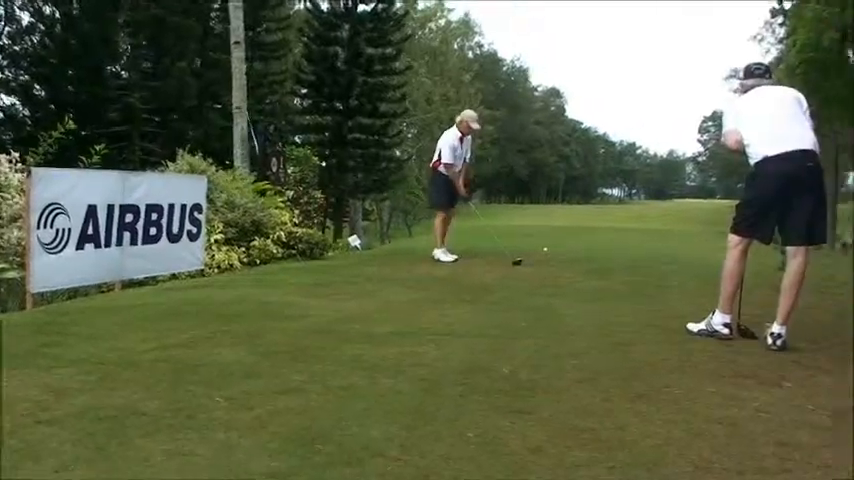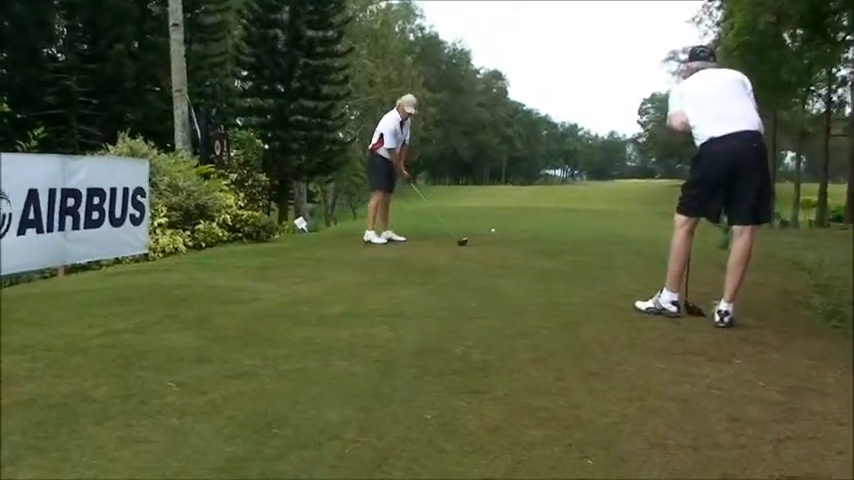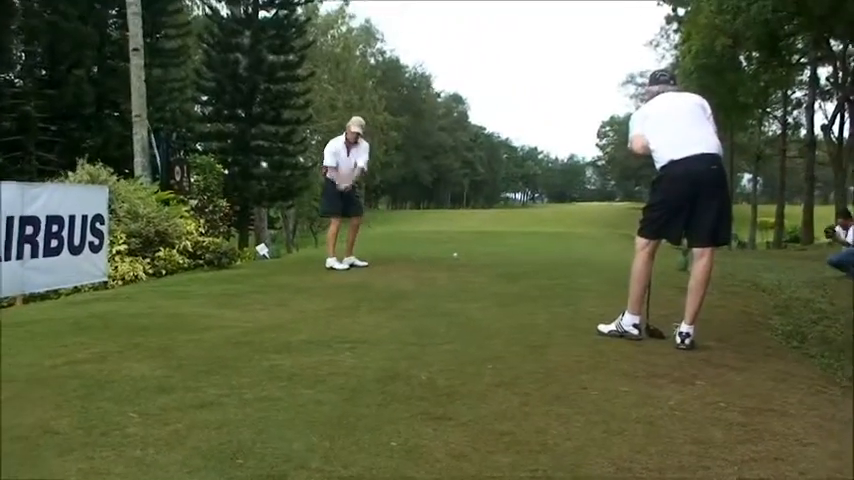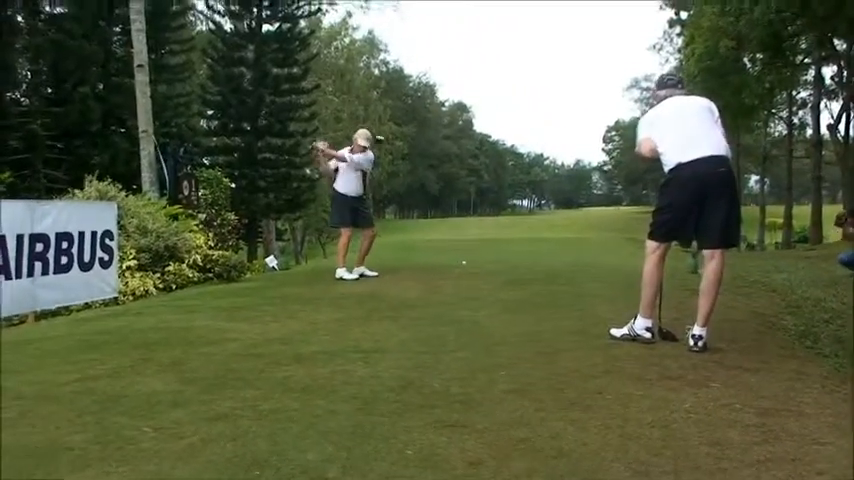
dt=0.4s
person 1, frame 1
left shoulder: (737, 104)
right shoulder: (793, 94)
left elbow: (733, 142)
right elbow: (810, 132)
left hip: (769, 168)
right hip: (807, 163)
left knee: (737, 242)
right knee: (798, 251)
left ankle: (721, 320)
right ankle: (777, 331)
person 1, frame 2
left shoulder: (682, 87)
right shoulder: (737, 77)
left elbow: (678, 123)
right elbow: (755, 114)
left hip: (715, 148)
right hip: (752, 144)
left knee: (684, 221)
right knee: (744, 229)
left ankle: (669, 299)
right ankle: (725, 309)
person 1, frame 3
left shoulder: (643, 111)
right shoulder: (697, 100)
left elbow: (639, 147)
right elbow: (714, 137)
left hip: (675, 170)
right hip: (711, 166)
left knee: (645, 243)
right knee: (704, 251)
left ankle: (631, 321)
right ankle: (686, 331)
person 1, frame 4
left shoulder: (650, 116)
right shoulder: (705, 103)
left elbow: (647, 150)
right elbow: (723, 140)
left hip: (683, 173)
right hip: (720, 169)
left knee: (655, 246)
right knee: (714, 252)
left ankle: (643, 325)
right ankle: (699, 333)
person 2, frame 1
left shoulder: (467, 139)
right shoulder: (448, 139)
left elbow: (465, 162)
right elbow: (448, 167)
left wrist: (461, 183)
right wrist: (459, 187)
left hip: (451, 178)
right hip: (440, 177)
left knee: (449, 214)
right knee: (442, 213)
left ankle: (441, 248)
right ankle: (438, 251)
person 2, frame 2
left shoulder: (406, 121)
right shoulder: (389, 123)
left elbow: (405, 144)
right elbow: (391, 150)
left wrist: (401, 166)
right wrist: (401, 170)
left hip: (390, 162)
right hip: (378, 160)
left knee: (386, 197)
right knee: (377, 195)
left ankle: (386, 232)
right ankle: (369, 232)
person 2, frame 3
left shoulder: (364, 146)
right shoulder: (334, 144)
left elbow: (361, 167)
right elbow: (330, 169)
left wrist: (349, 182)
right wrist: (339, 183)
left hip: (350, 187)
right hip: (332, 186)
left knee: (356, 222)
right knee: (336, 222)
left ankle: (349, 257)
right ankle: (331, 259)
person 2, frame 4
left shoulder: (368, 156)
right shoulder: (342, 152)
left elbow: (346, 159)
right elbow: (329, 171)
left wrist: (324, 151)
right wrist: (322, 156)
left hip: (359, 199)
right hip: (341, 198)
left knee: (370, 232)
right knee: (347, 233)
left ankle: (359, 267)
right ankle: (341, 269)
